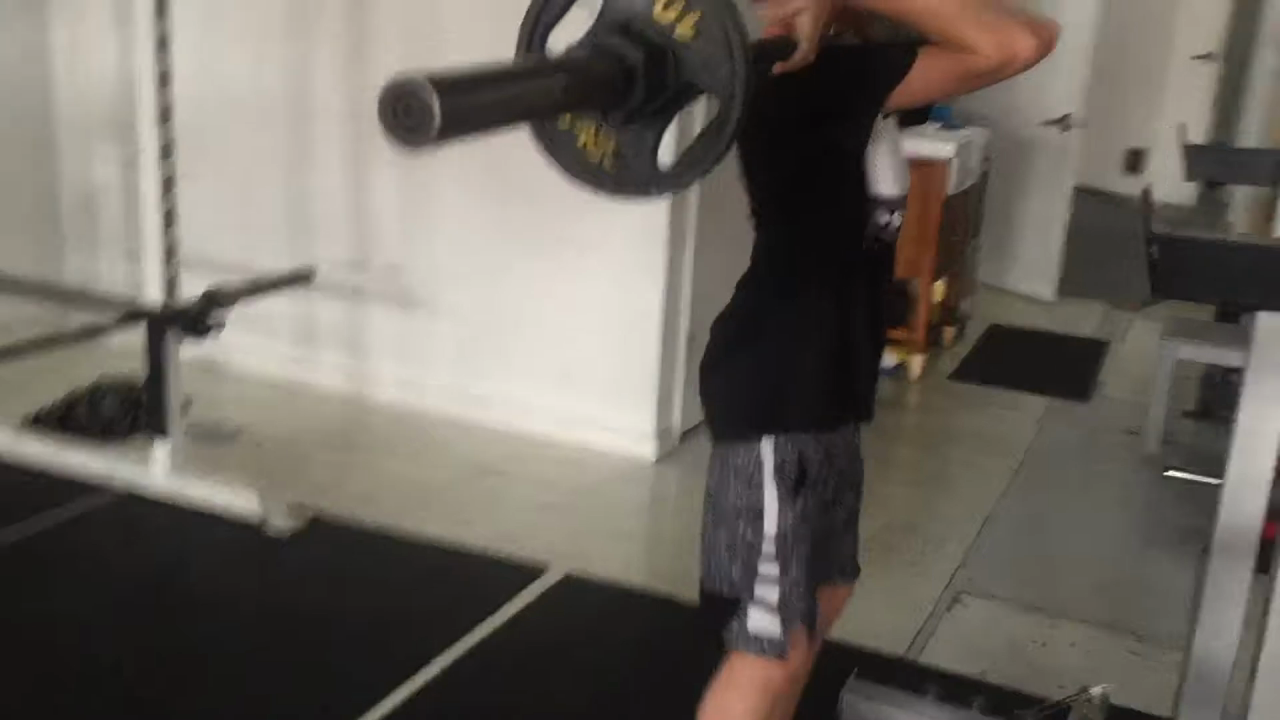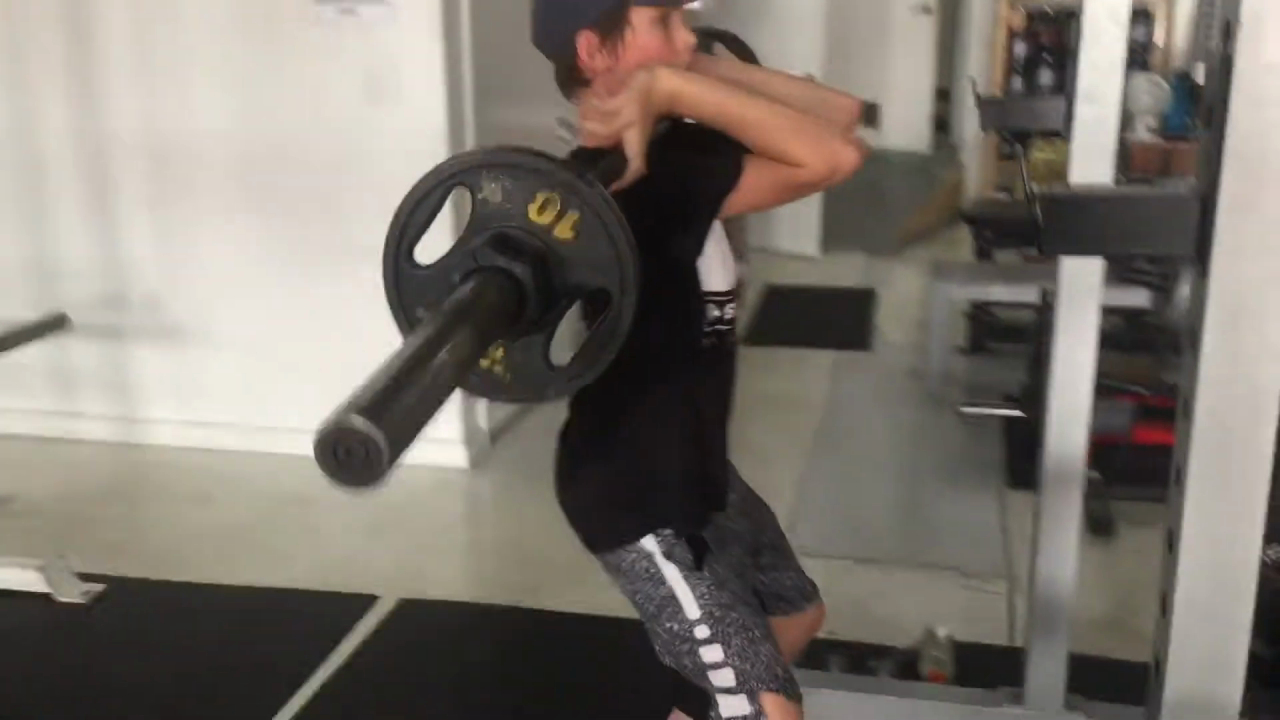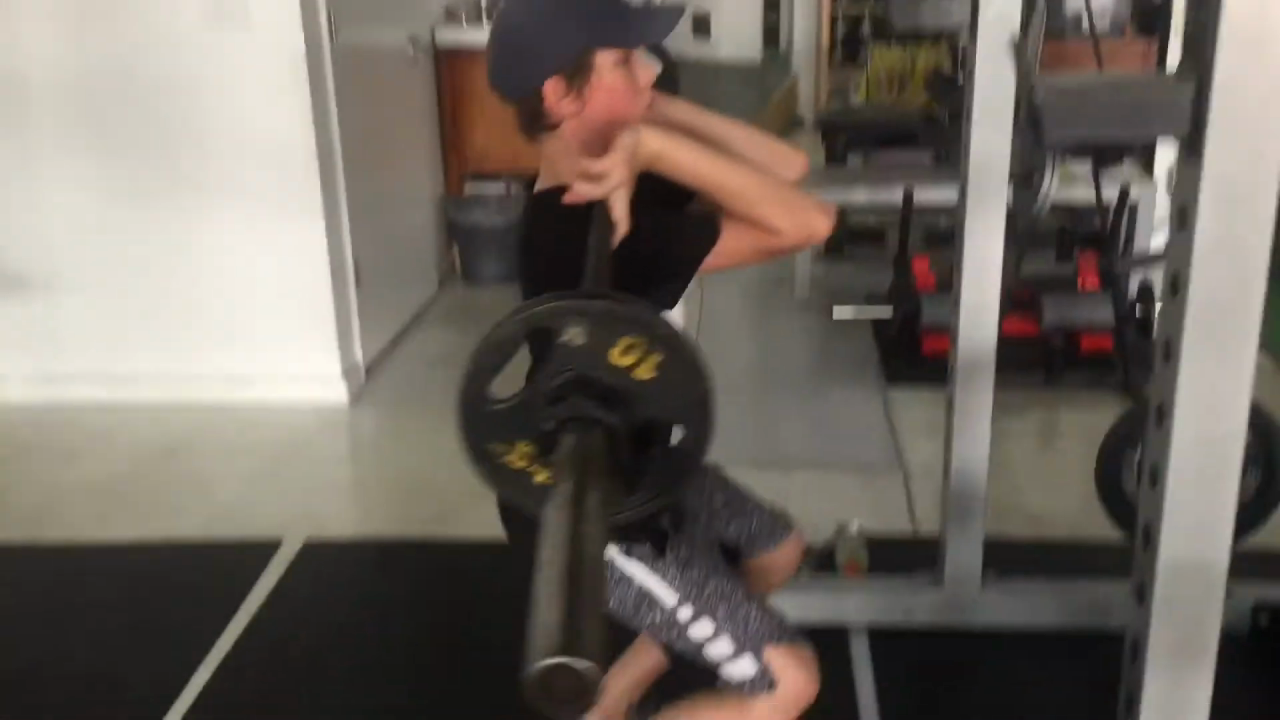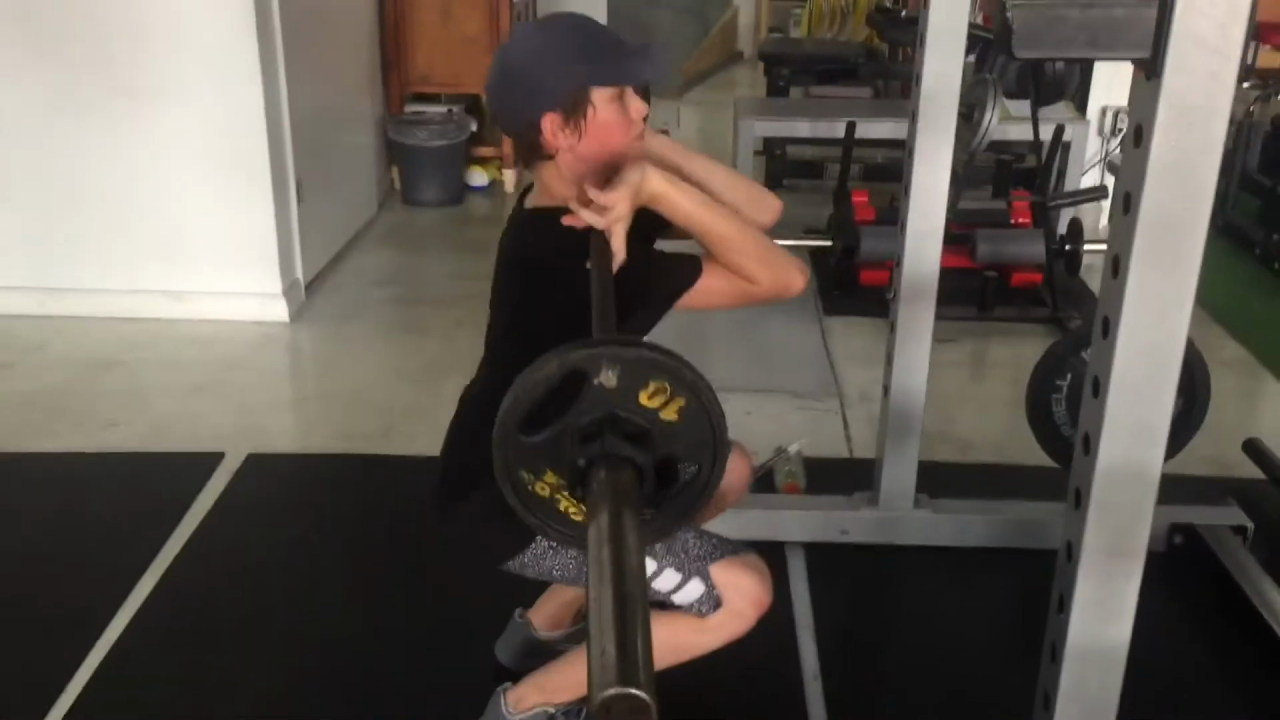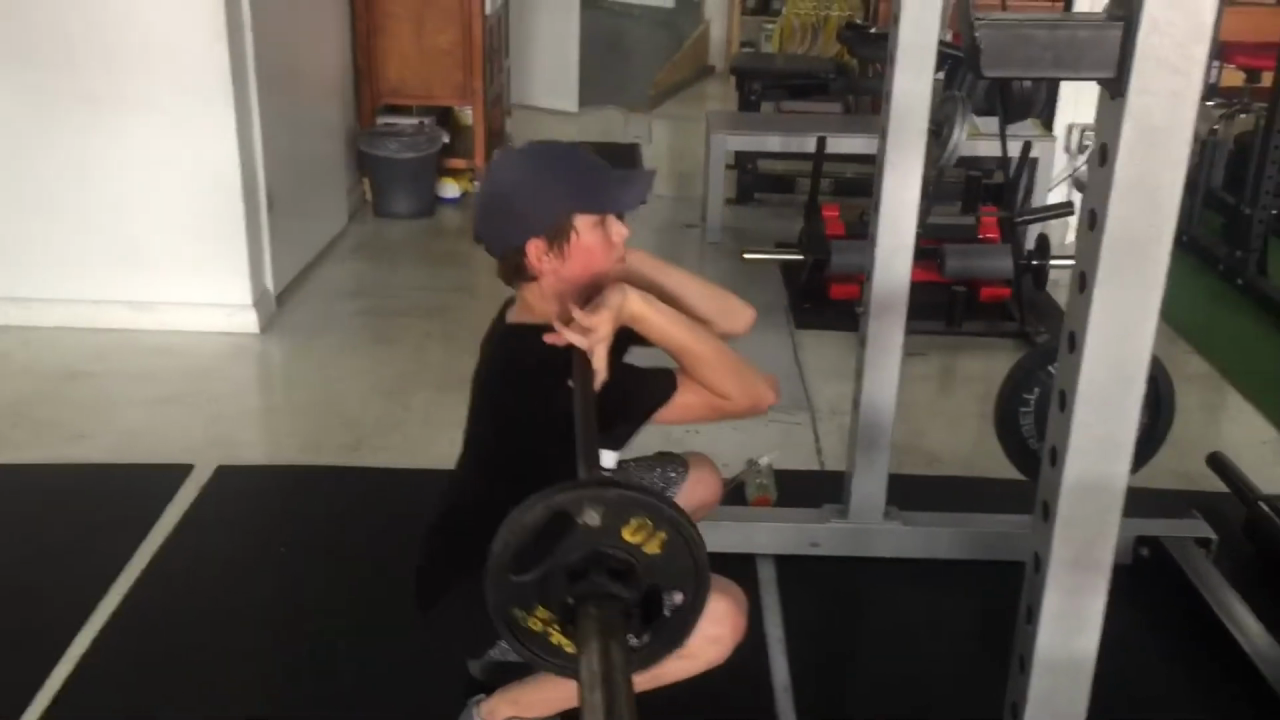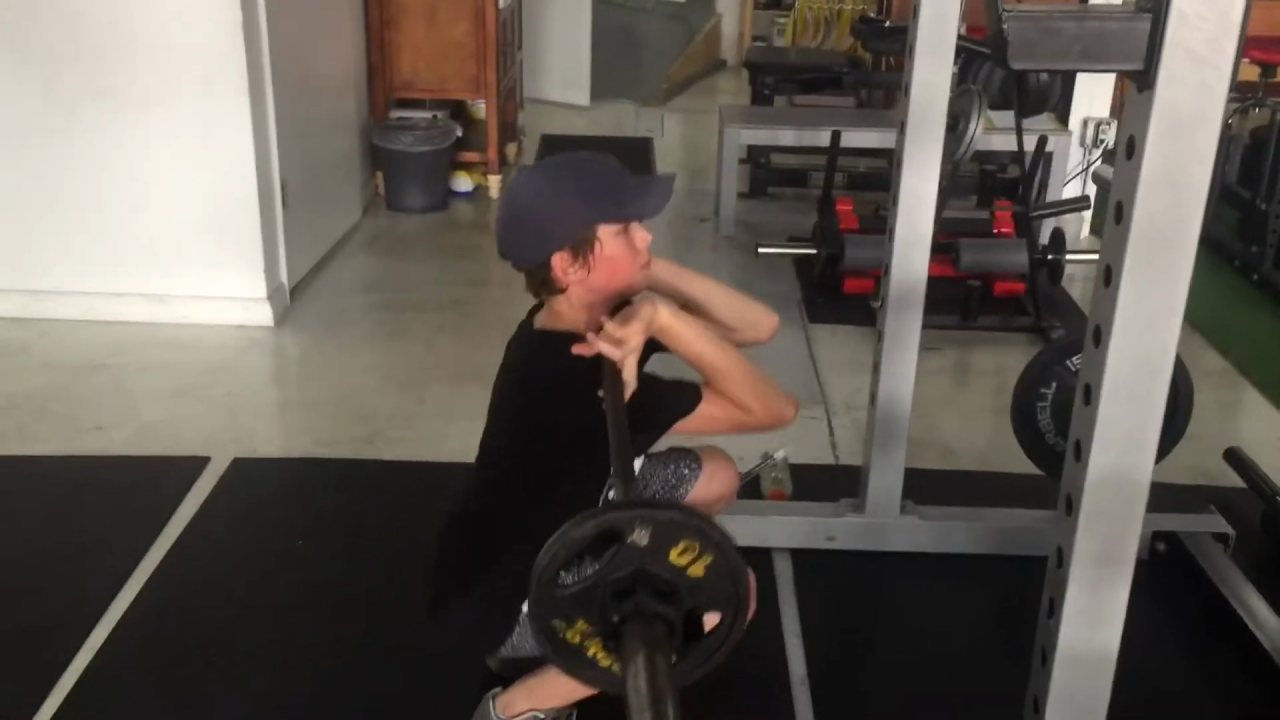
dt=0.5s
person 1, frame 1
left shoulder: (838, 75)
right shoulder: (800, 80)
left hip: (821, 389)
right hip: (772, 395)
left knee: (820, 600)
right knee: (770, 645)
person 1, frame 2
left shoulder: (663, 148)
right shoulder: (626, 176)
left elbow: (837, 118)
right elbow: (833, 156)
left wrist: (702, 69)
right wrist: (669, 87)
left hip: (690, 467)
right hip: (638, 490)
left knee: (793, 615)
person 1, frame 3
left shoulder: (618, 189)
right shoulder: (579, 234)
left elbow: (787, 169)
right elbow: (805, 224)
left wrist: (661, 117)
right wrist: (652, 144)
left knee: (775, 549)
person 1, frame 4
left shoulder: (584, 205)
right shoulder: (565, 253)
left elbow: (761, 212)
right elbow: (781, 278)
left wrist: (648, 153)
right wrist: (652, 186)
right hip: (511, 499)
left knee: (725, 473)
right knee: (742, 591)
left ankle: (547, 622)
person 1, frame 5
left shoulder: (567, 310)
right shoulder: (545, 372)
left elbow: (735, 318)
right elbow: (752, 393)
left wrist: (626, 267)
right wrist: (633, 305)
left knee: (697, 481)
right knee: (718, 619)
person 1, frame 6
left shoulder: (598, 318)
right shoulder: (567, 377)
left elbow: (759, 324)
right elbow: (773, 409)
left wrist: (654, 273)
right wrist: (663, 319)
right hip: (494, 593)
left knee: (714, 477)
left ankle: (539, 636)
